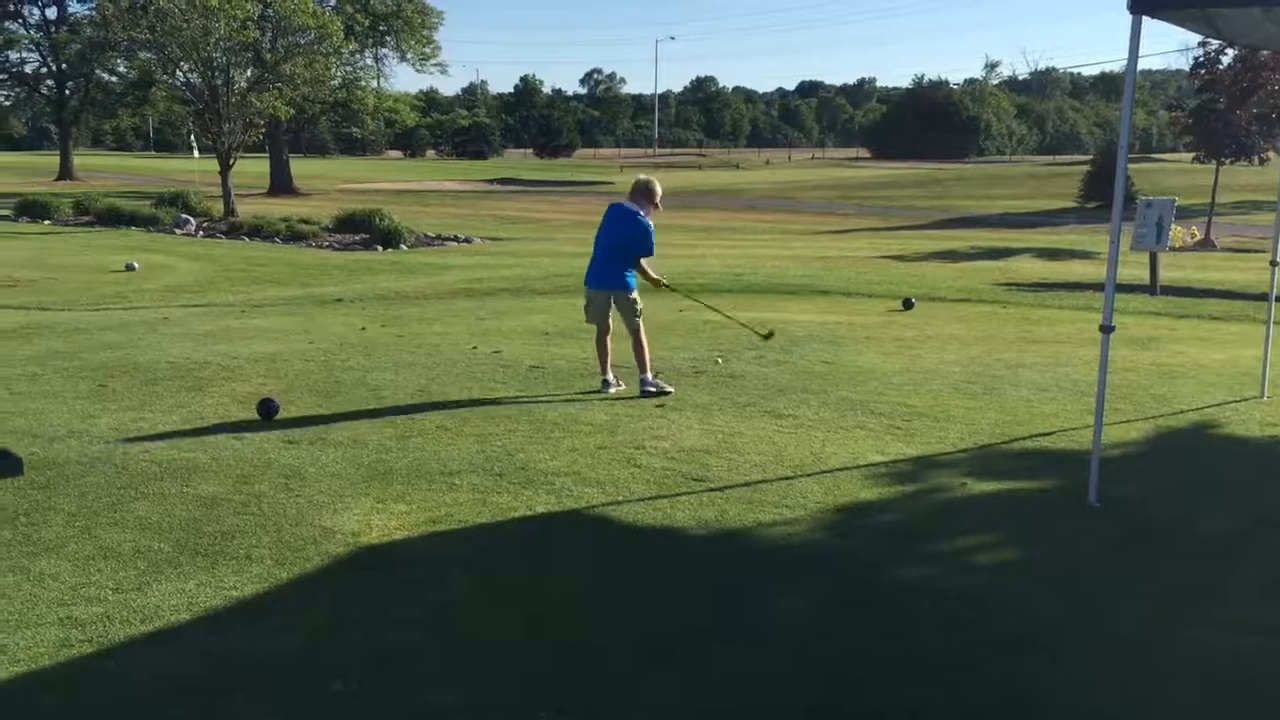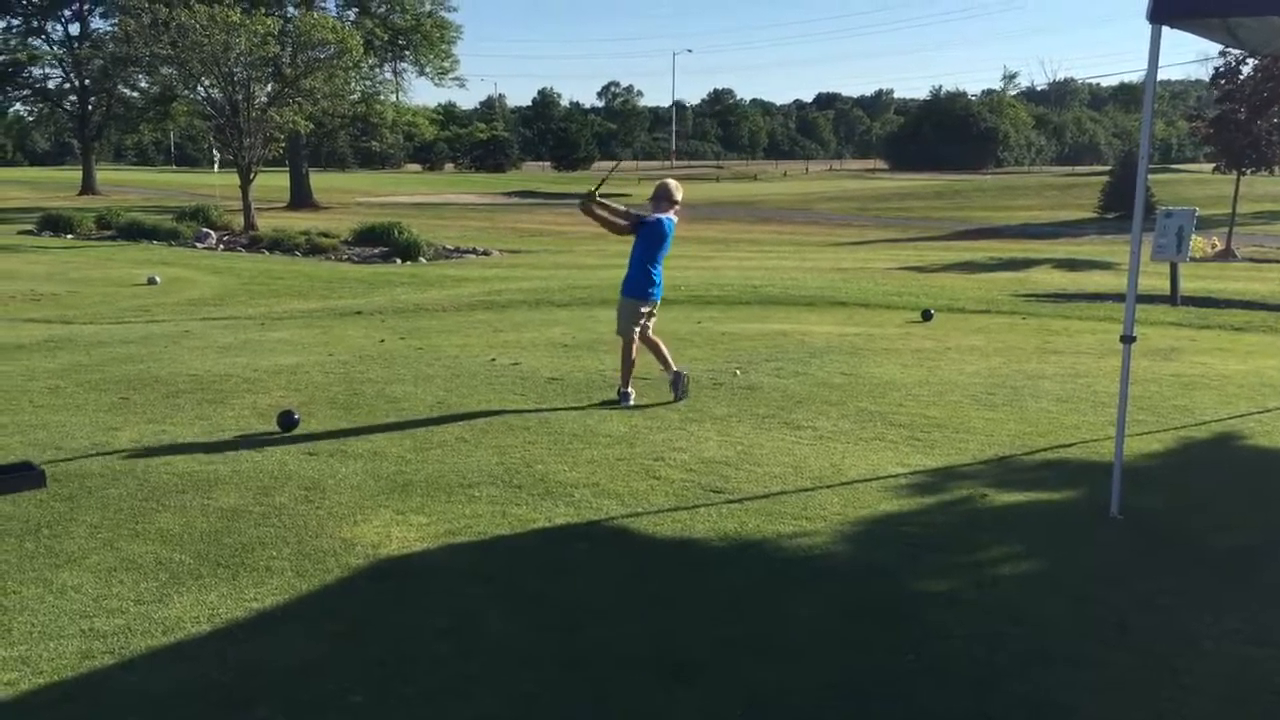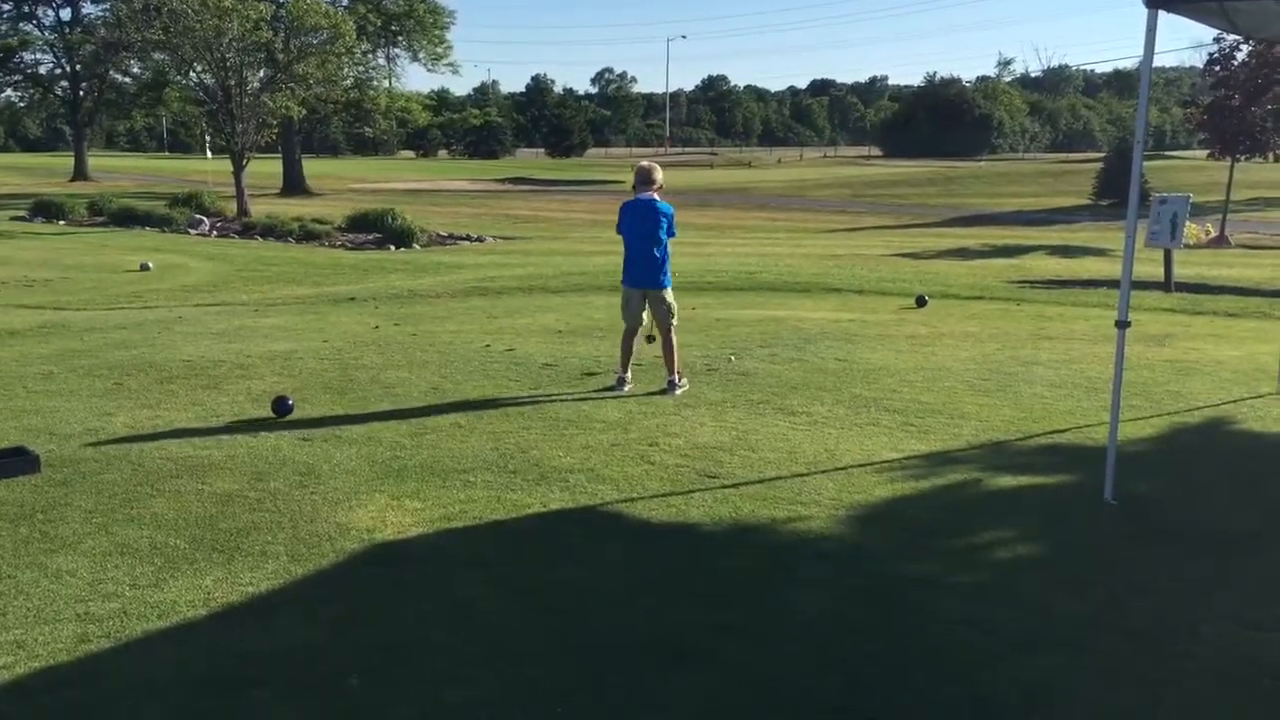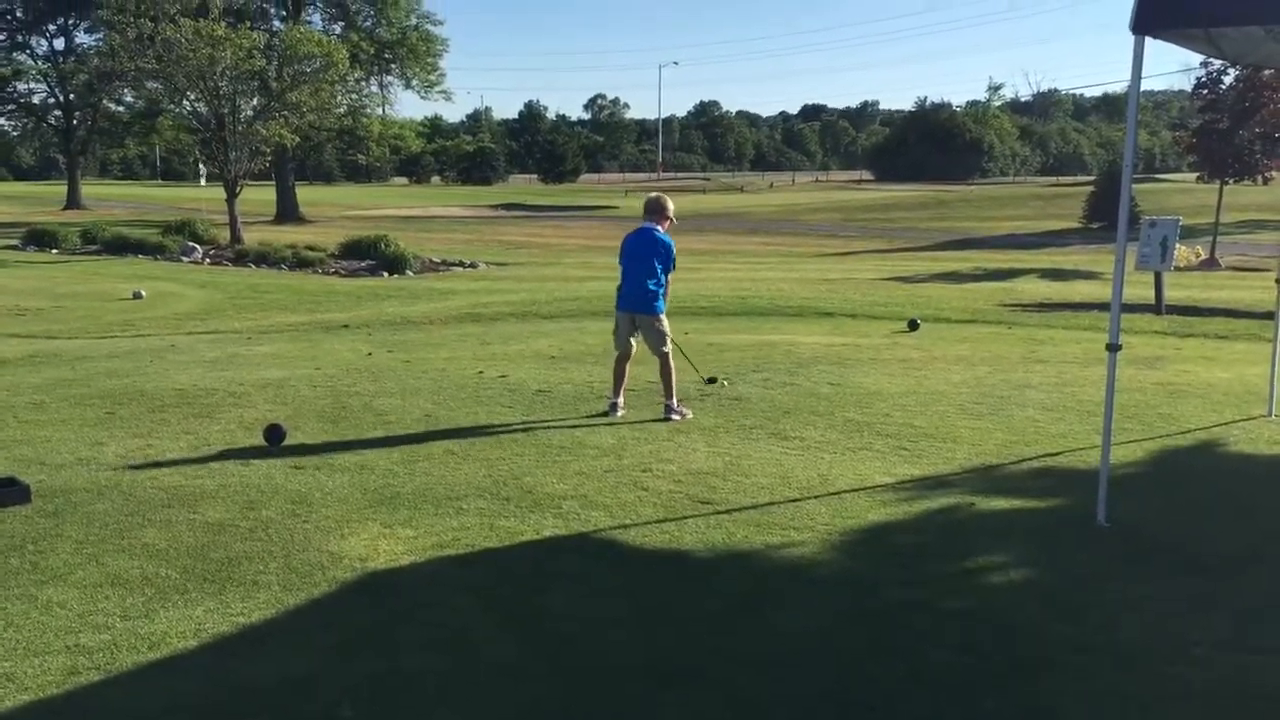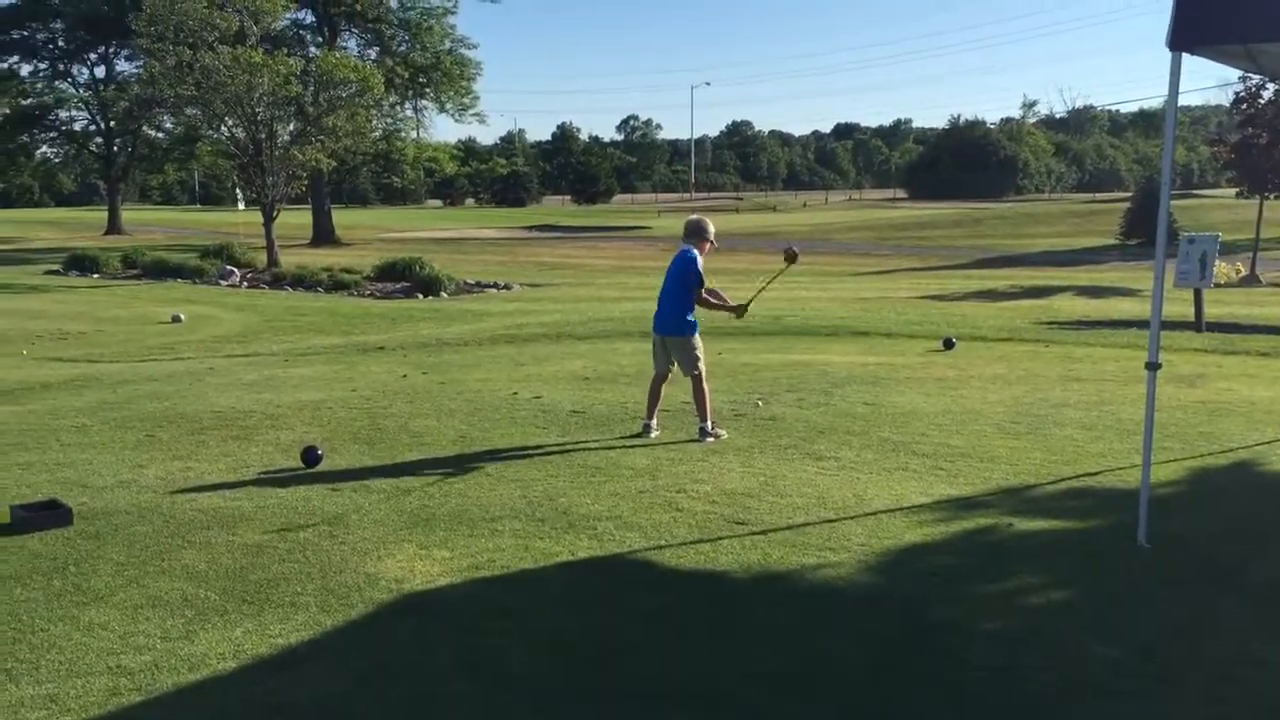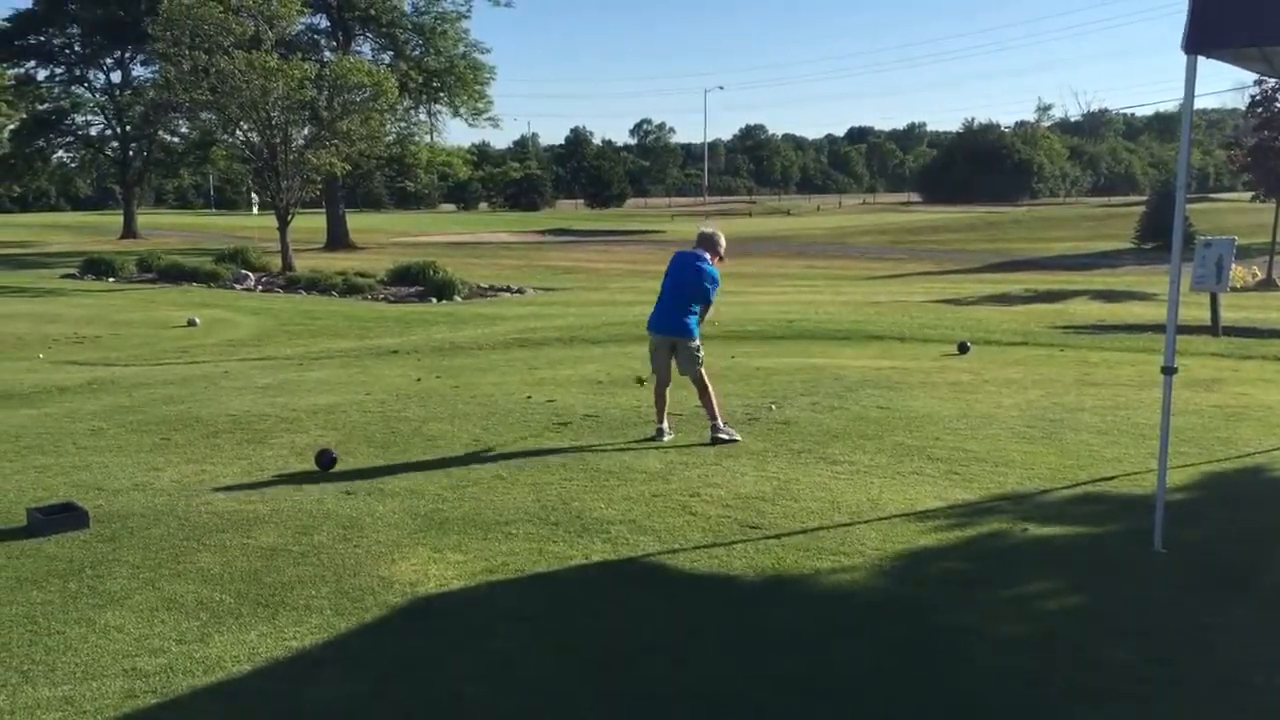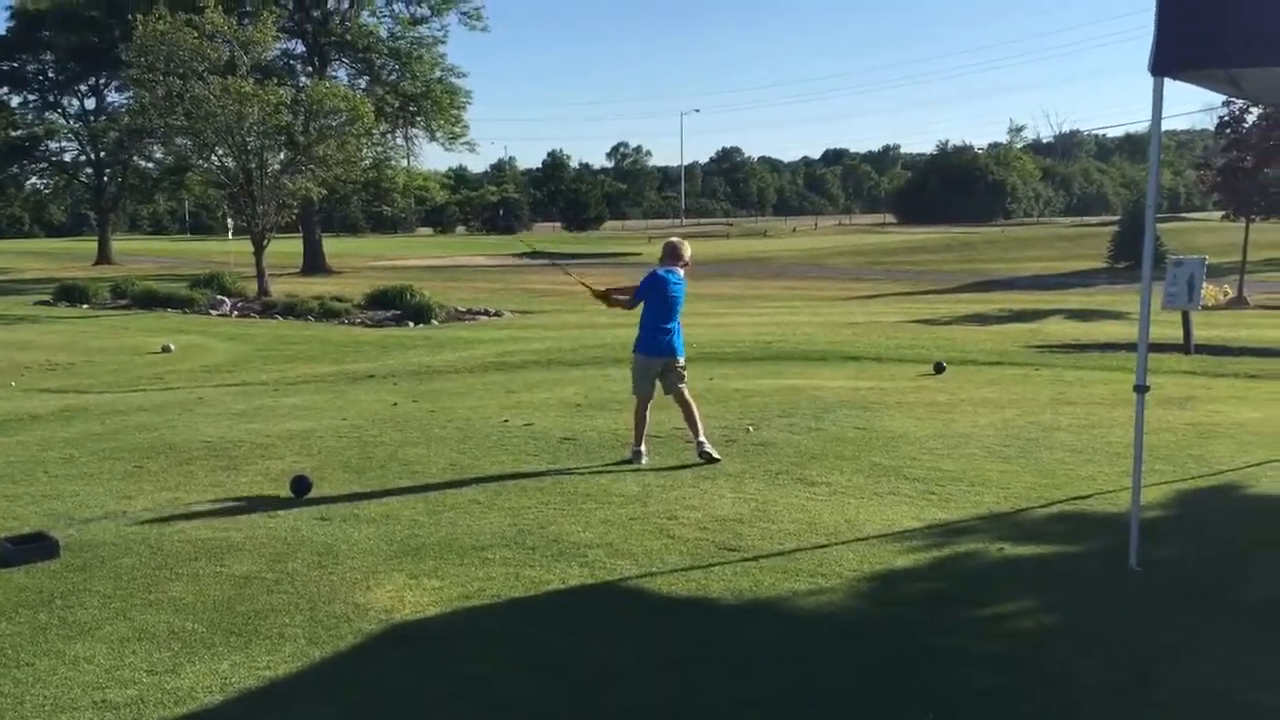
dt=0.7s
person 1, frame 1
left shoulder: (614, 210)
right shoulder: (644, 226)
right elbow: (636, 261)
right wrist: (652, 279)
left hip: (595, 280)
right hip: (620, 282)
left knee: (603, 328)
right knee: (636, 328)
left ankle: (607, 379)
right ankle: (646, 380)
person 1, frame 2
left shoulder: (658, 223)
right shoulder: (664, 223)
left elbow: (623, 229)
right elbow: (629, 216)
left wrist: (593, 213)
right wrist: (598, 201)
left hip: (636, 289)
right hip: (653, 290)
left knee: (629, 340)
right knee: (646, 335)
left ankle: (625, 391)
right ankle: (673, 374)
person 1, frame 3
left shoulder: (626, 208)
right shoulder: (666, 210)
left elbow: (625, 237)
right elbow: (667, 241)
left hip: (632, 279)
right hip: (659, 279)
left knee: (631, 328)
right knee: (667, 329)
left ankle: (623, 376)
right ankle: (673, 379)
person 1, frame 4
left shoulder: (629, 239)
right shoulder: (666, 243)
right elbow: (666, 280)
right wrist: (661, 304)
left hip: (625, 304)
right hip: (650, 305)
left knee: (623, 354)
right knee: (664, 355)
left ankle: (616, 402)
right ankle: (671, 405)
person 1, frame 5
left shoulder: (680, 258)
right shoulder: (693, 260)
left elbow: (708, 290)
right elbow: (699, 298)
left wrist: (731, 306)
right wrist: (730, 308)
left hip: (661, 325)
right hip: (681, 327)
left knee: (660, 374)
right knee: (697, 376)
left ankle: (649, 423)
right ankle: (706, 427)
person 1, frame 6
left shoulder: (679, 257)
right shoulder: (712, 274)
right elbow: (703, 311)
left hip: (660, 326)
right hip: (686, 330)
left knee: (662, 378)
right knee: (700, 379)
left ankle: (662, 427)
right ankle: (718, 426)
person 1, frame 7
left shoulder: (657, 276)
right shoulder: (679, 280)
left elbow: (630, 303)
left wrist: (608, 297)
right wrist: (610, 293)
left hip: (648, 349)
right hip: (674, 350)
left knee: (643, 400)
right knee: (682, 396)
left ankle: (638, 449)
right ankle: (701, 442)
